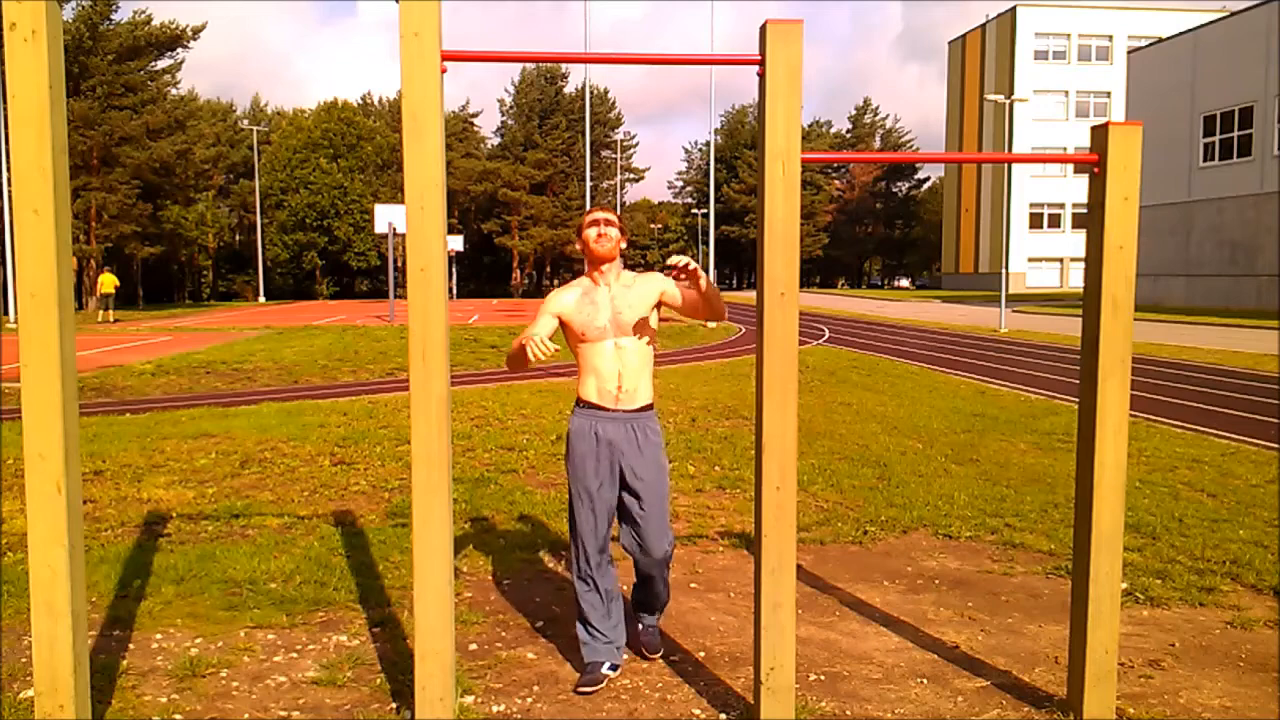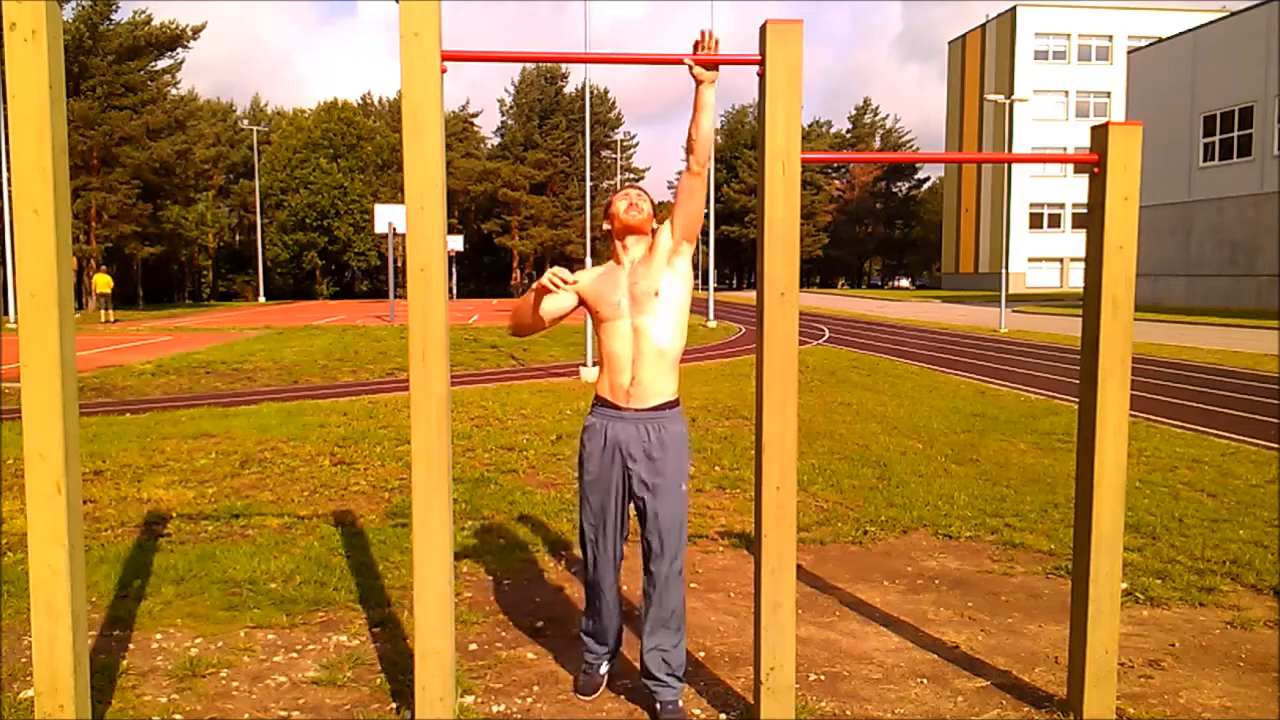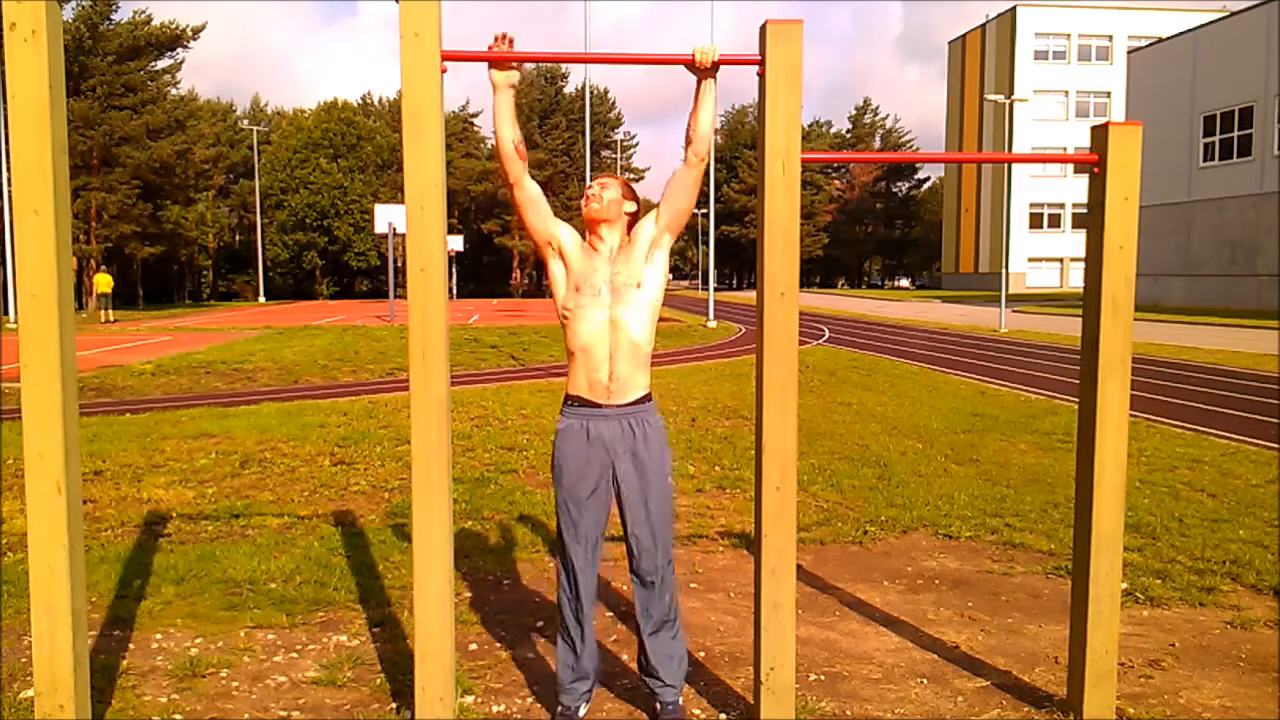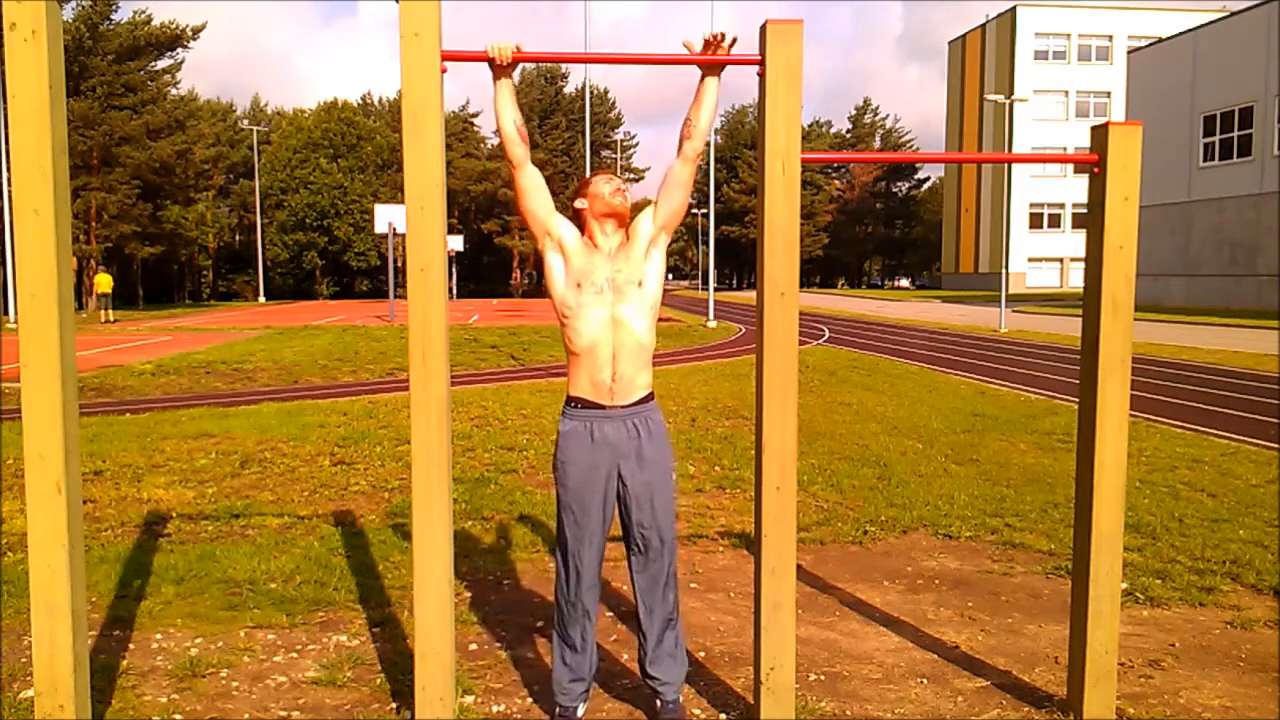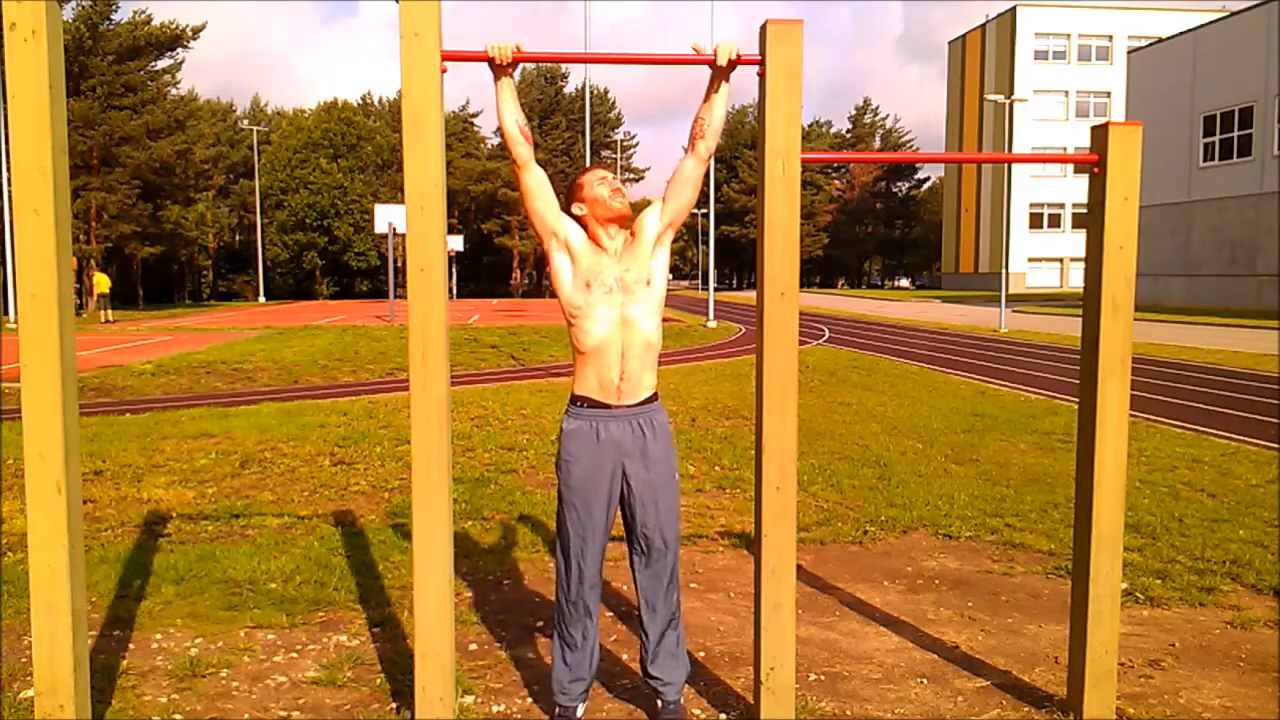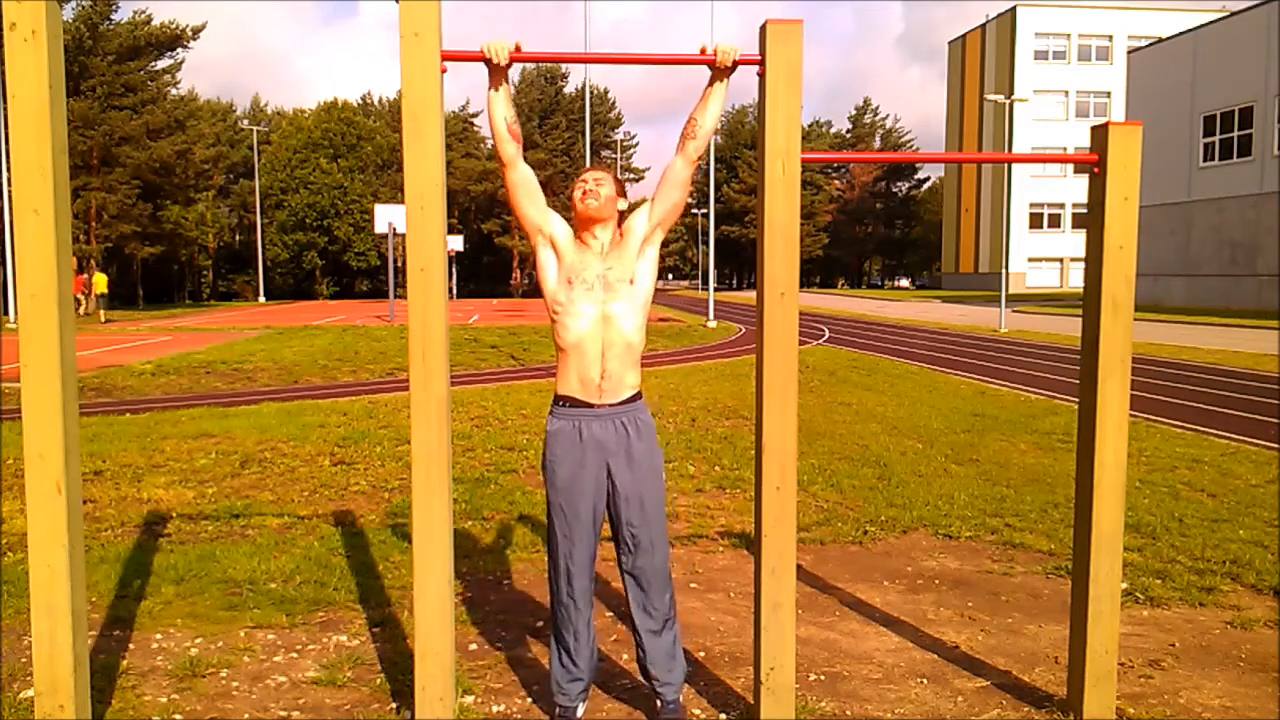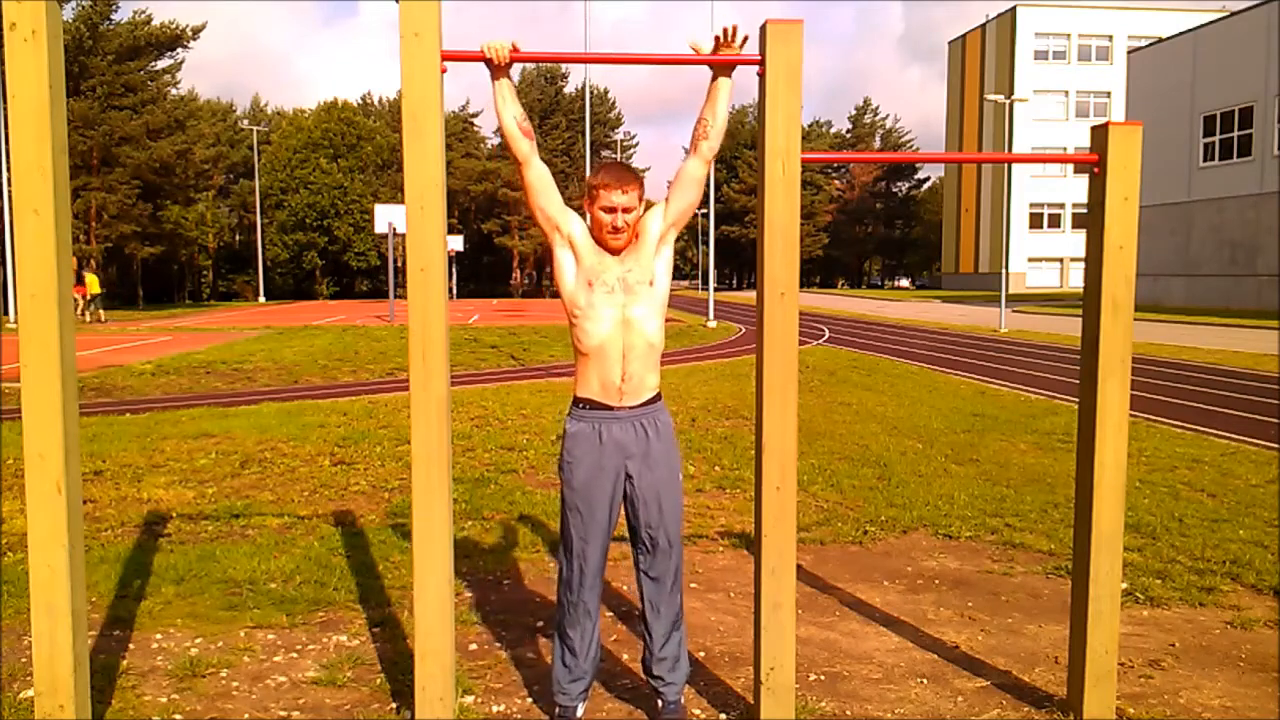
dt=0.7s
person 1, frame 1
left shoulder: (652, 284)
right shoulder: (564, 298)
left elbow: (715, 312)
right elbow: (515, 361)
left wrist: (699, 278)
right wrist: (526, 342)
left hip: (642, 426)
right hip: (590, 427)
left knee: (654, 544)
right knee: (591, 544)
left ankle: (647, 614)
right ankle: (602, 650)
person 1, frame 2
left shoulder: (675, 251)
right shoulder: (588, 280)
left elbow: (697, 165)
right elbow: (520, 327)
left wrist: (704, 88)
right wrist: (540, 289)
left hip: (663, 430)
right hip: (603, 427)
left knee: (663, 560)
right knee: (600, 554)
right ankle: (598, 652)
person 1, frame 3
left shoulder: (652, 242)
right shoulder: (562, 249)
left elbow: (695, 157)
right elbow: (516, 169)
left wrist: (706, 82)
right wrist: (503, 88)
left hip: (640, 423)
right hip: (578, 425)
left knee: (653, 558)
right knee: (577, 560)
person 1, frame 4
left shoulder: (651, 238)
right shoulder: (561, 243)
left elbow: (689, 153)
right elbow: (518, 156)
left wrist: (710, 75)
right wrist: (503, 79)
left hip: (644, 424)
right hip: (582, 427)
left knee: (656, 559)
right knee: (578, 563)
person 1, frame 5
left shoulder: (654, 235)
right shoulder: (566, 243)
left elbow: (699, 151)
right elbow: (524, 156)
left wrist: (719, 78)
right wrist: (504, 77)
left hip: (649, 423)
right hip: (586, 426)
left knee: (658, 558)
right knee: (579, 564)
person 1, frame 6
left shoulder: (643, 238)
right shoulder: (551, 241)
left elbow: (688, 152)
right elbow: (511, 157)
left wrist: (718, 80)
right wrist: (498, 81)
left hip: (632, 423)
right hip: (570, 426)
left knee: (648, 560)
right knee: (571, 564)
person 1, frame 7
left shoulder: (659, 235)
right shoulder: (568, 239)
left elbow: (703, 150)
right elbow: (526, 153)
left wrist: (722, 75)
right wrist: (501, 78)
left hip: (652, 424)
right hip: (589, 427)
left knee: (662, 559)
right knee: (582, 564)
